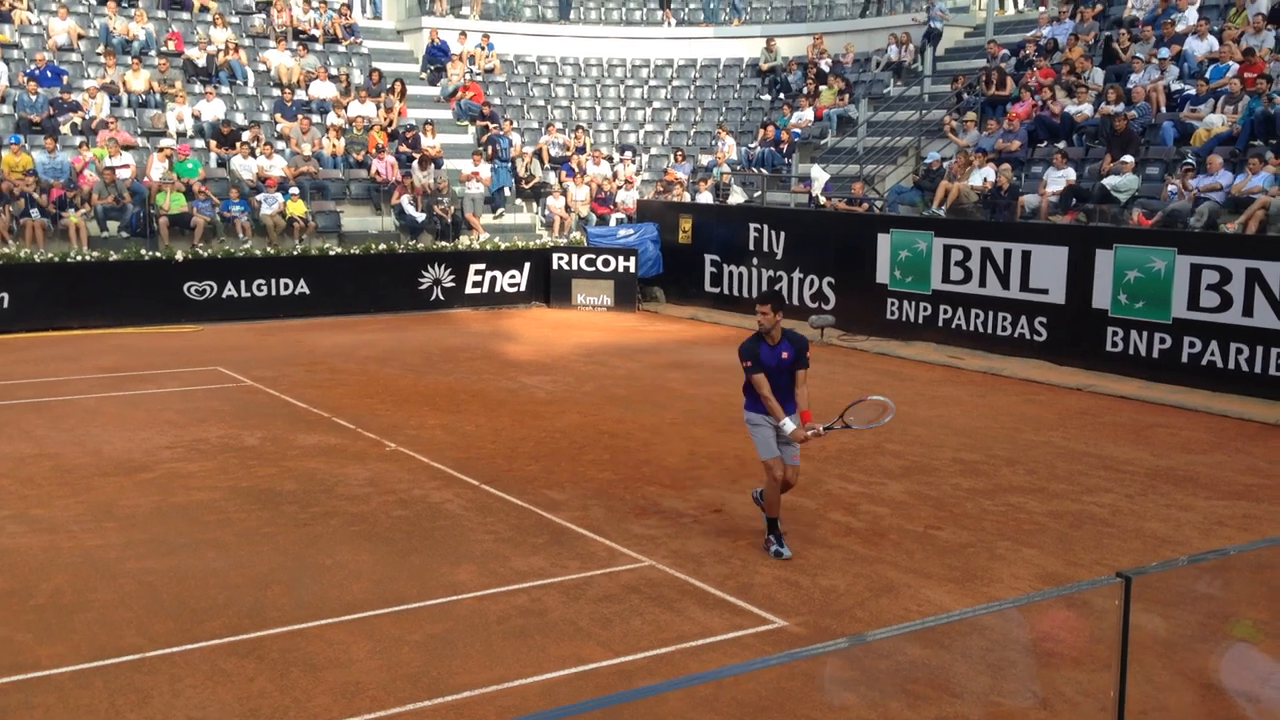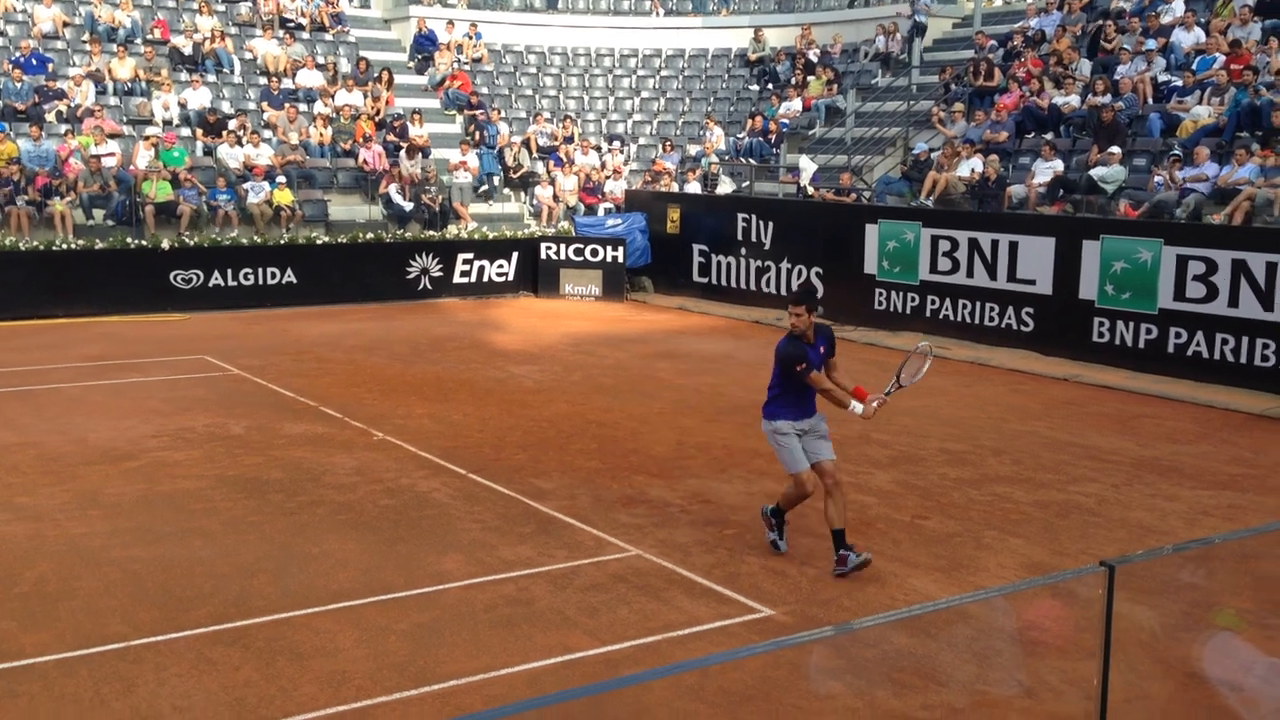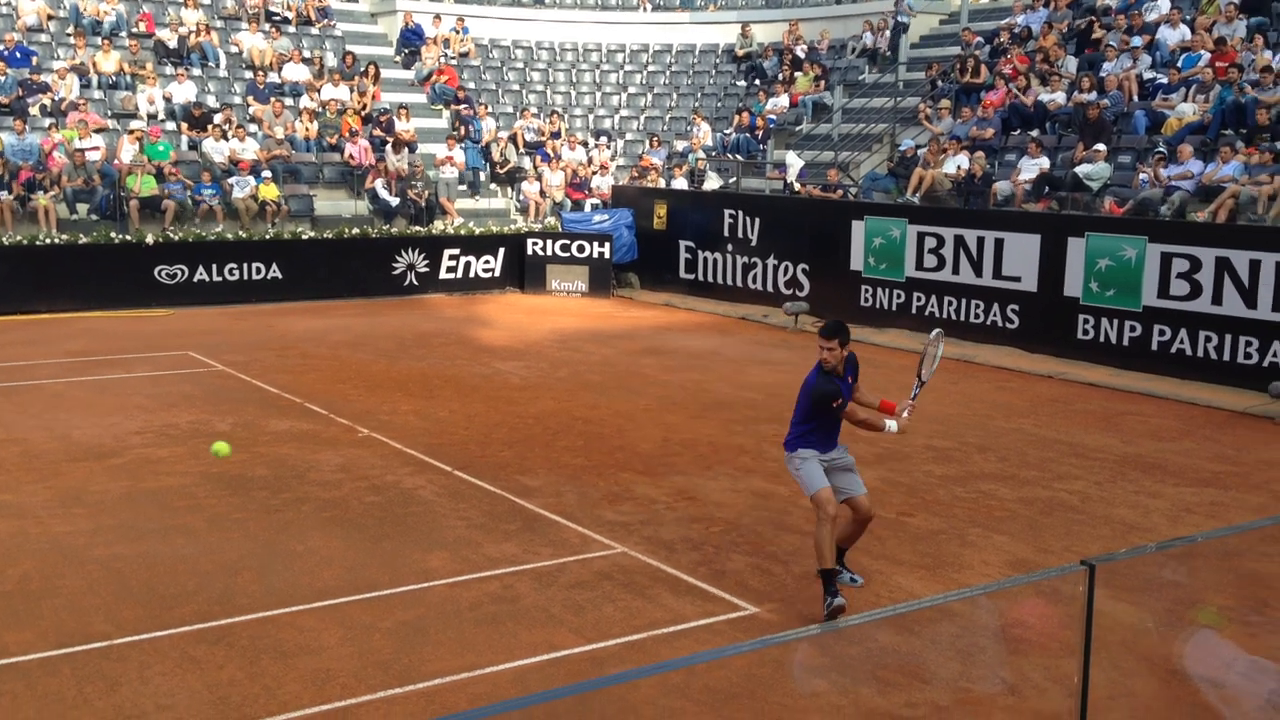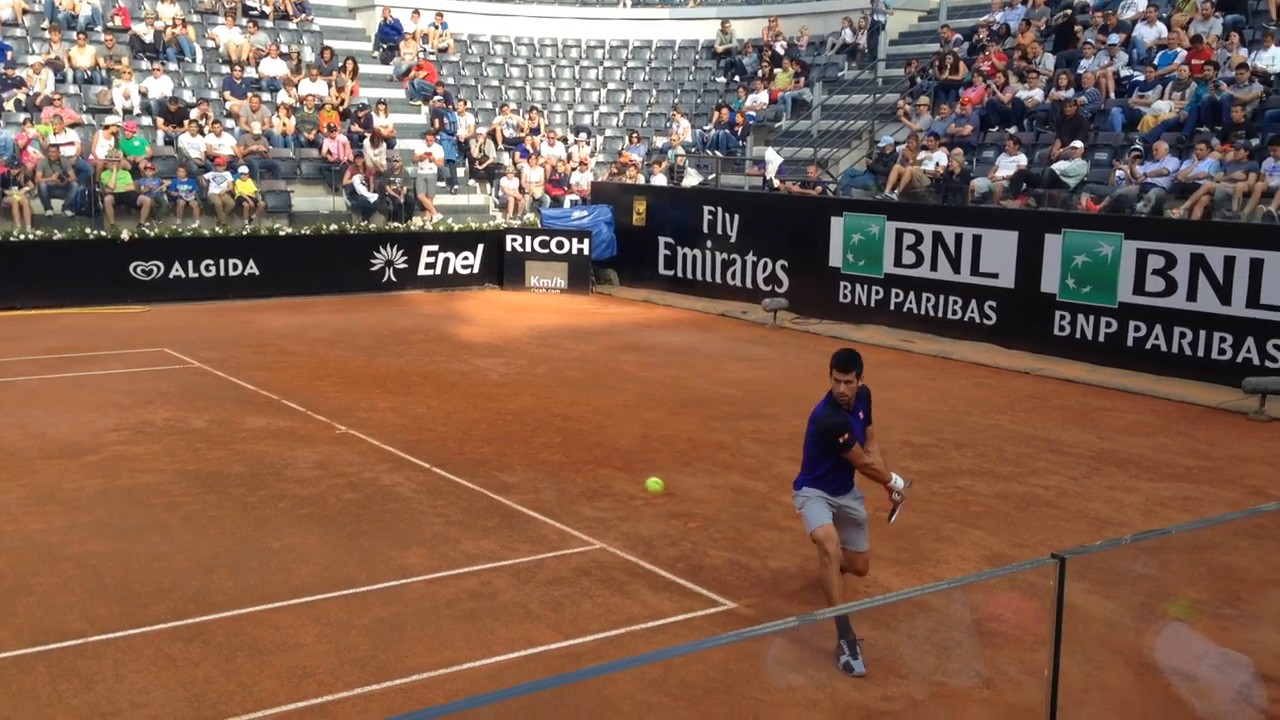
dt=0.2s
person 1, frame 1
left shoulder: (799, 342)
right shoulder: (749, 348)
left elbow: (800, 387)
right elbow: (764, 393)
left wrist: (804, 421)
right wrist: (789, 426)
left hip: (789, 415)
right hip: (759, 415)
left knee: (790, 480)
right knee: (776, 476)
left ankle: (764, 496)
right ankle: (772, 534)
person 1, frame 2
left shoulder: (825, 334)
right shoulder: (788, 349)
left elbow: (833, 373)
right elbow: (824, 388)
left wrist: (864, 394)
right wrist: (858, 408)
left hip: (810, 419)
right hip: (780, 422)
left knee: (832, 479)
right knee: (805, 486)
left ankle: (842, 552)
right ankle: (774, 514)
person 1, frame 3
left shoulder: (850, 362)
right shoulder: (822, 386)
left elbow: (856, 393)
right elbow: (858, 418)
left wrist: (892, 408)
right wrist: (892, 426)
left hip: (832, 450)
right hip: (804, 452)
left knee: (864, 513)
right knee: (828, 511)
left ankle: (835, 562)
right ankle: (831, 595)
person 1, frame 4
left shoulder: (861, 397)
right shoulder: (825, 418)
left elbow: (869, 432)
right elbow: (862, 462)
left wrist: (887, 480)
right wrist: (894, 481)
left hip: (848, 493)
right hip: (811, 492)
left knee: (858, 567)
right knee: (828, 546)
left ankle: (830, 569)
right ankle: (846, 639)
